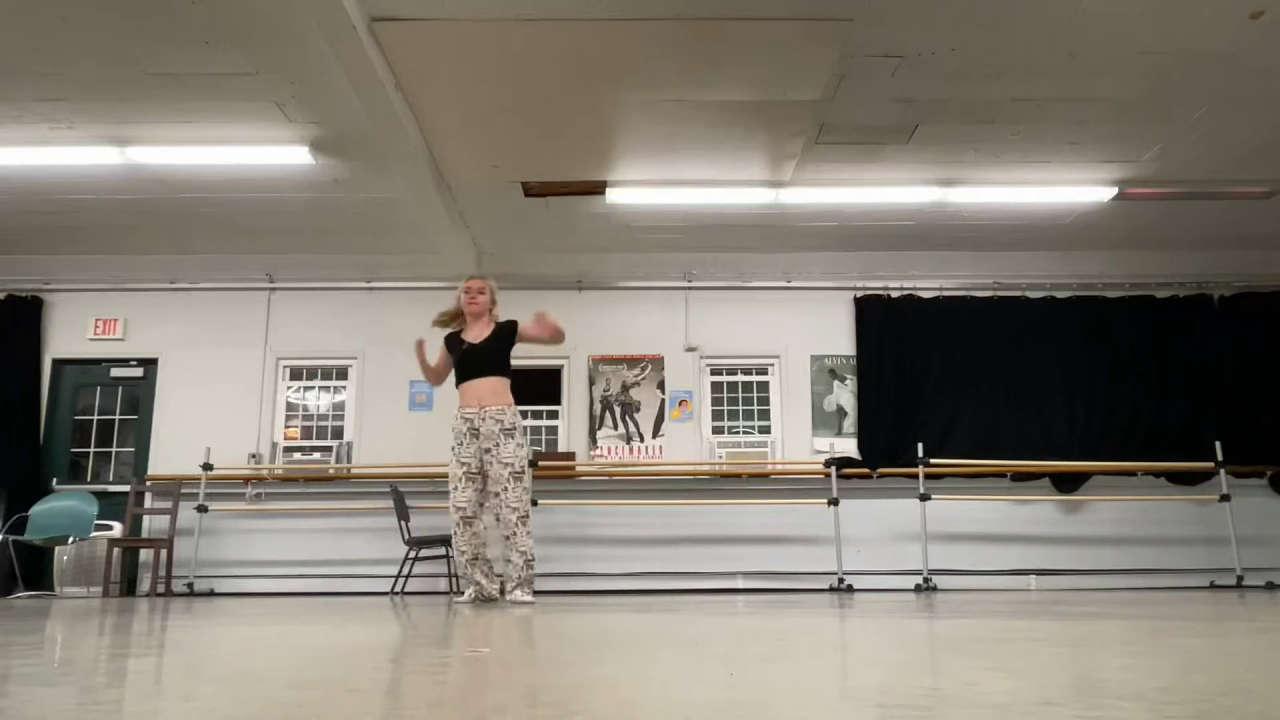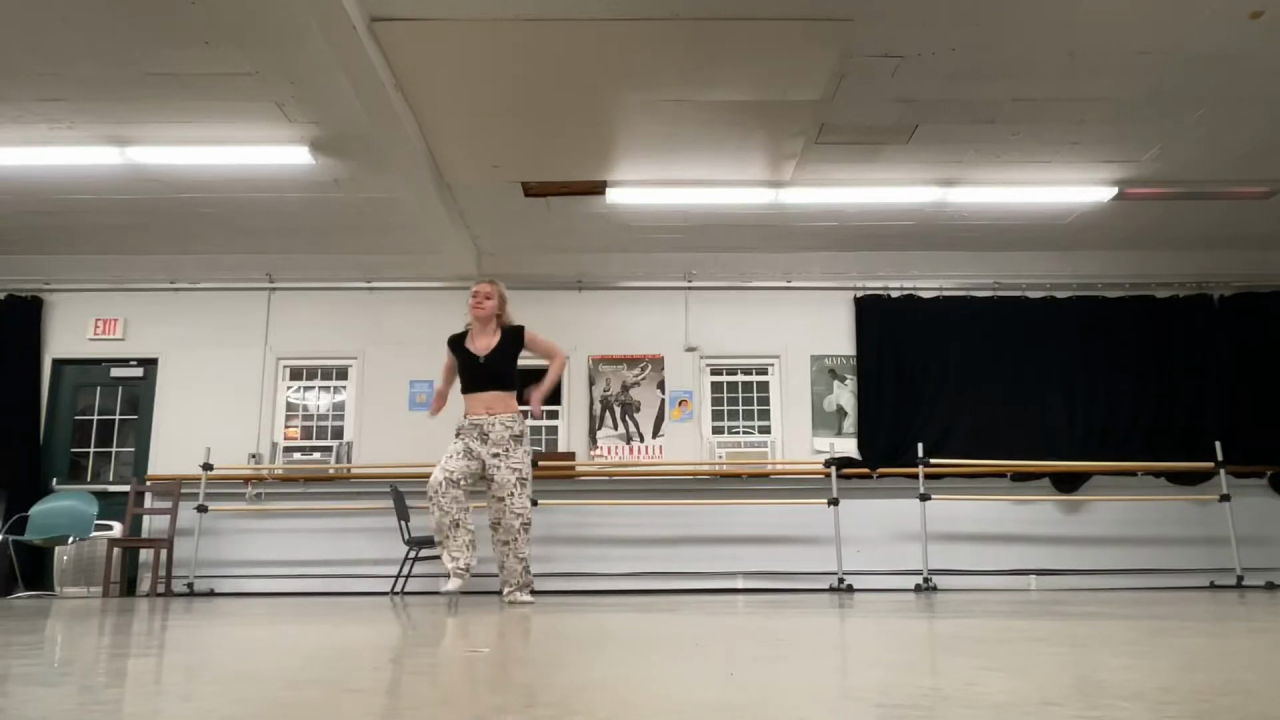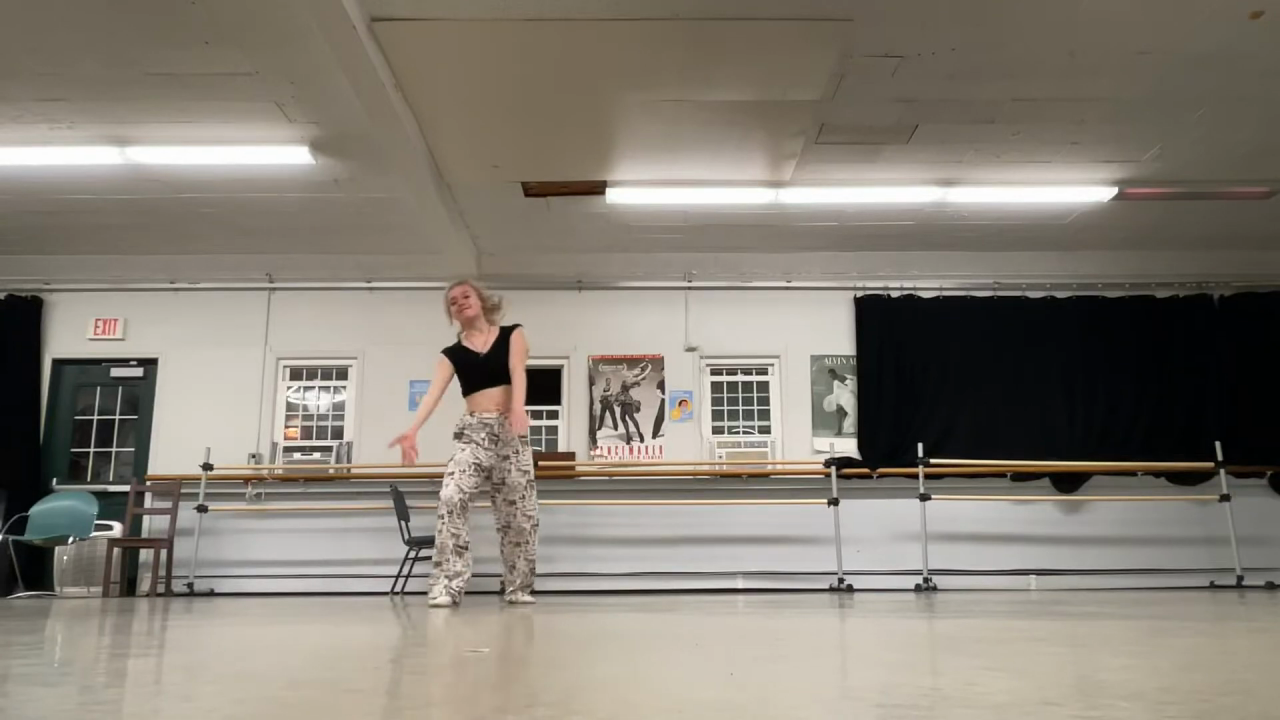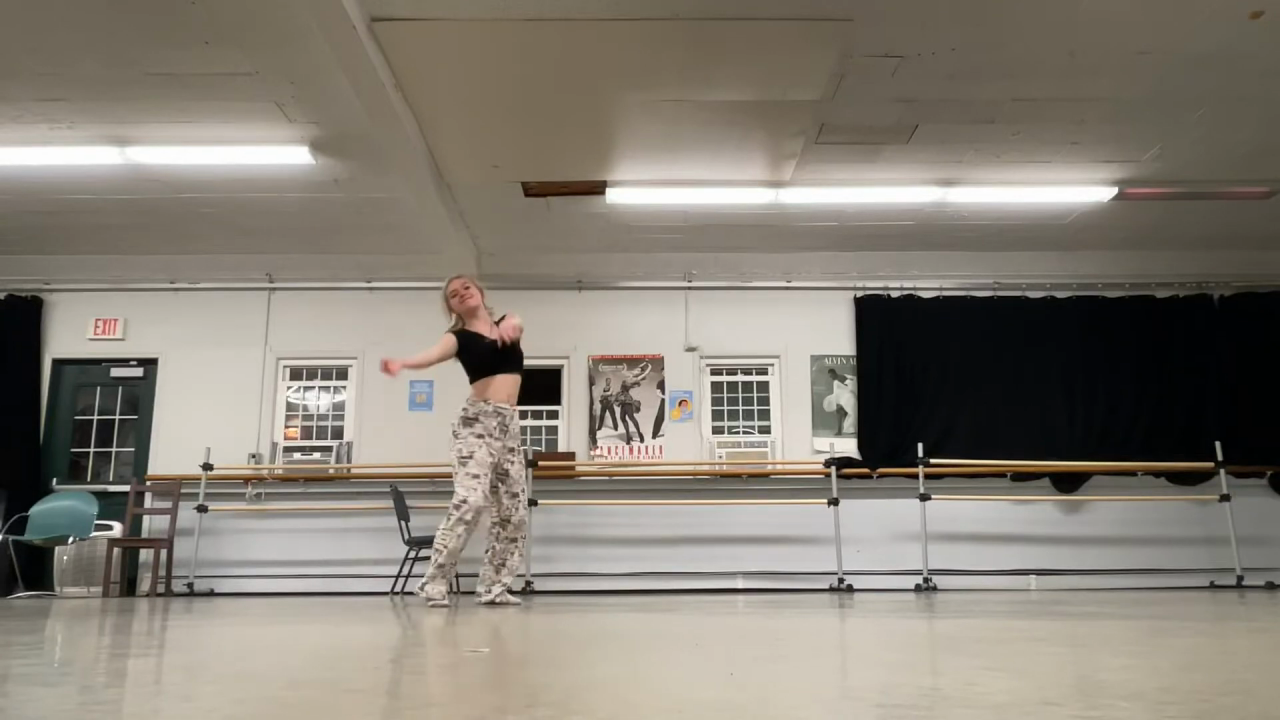
dt=0.2s
person 1, frame 1
left shoulder: (507, 330)
right shoulder: (452, 338)
left elbow: (556, 337)
right elbow: (436, 379)
left wrist: (548, 325)
right wrist: (422, 358)
left hip: (502, 424)
right hip: (465, 426)
left knee: (512, 508)
right knee: (465, 512)
left ankle: (518, 585)
right ankle: (480, 584)
person 1, frame 2
left shoulder: (513, 334)
right shoulder: (457, 342)
left elbow: (558, 356)
left wrist: (540, 390)
right wrist: (440, 395)
left hip: (510, 434)
right hip: (470, 432)
left knee: (510, 515)
right knee: (440, 485)
left ankle: (516, 586)
right ankle: (459, 569)
person 1, frame 3
left shoulder: (513, 334)
right shoulder: (452, 354)
left elbow: (518, 375)
right elbow: (434, 393)
left wrist: (519, 411)
right wrist: (413, 430)
left hip: (512, 435)
right hip: (473, 434)
left knee: (521, 515)
right knee: (452, 500)
left ankle: (518, 587)
right ankle: (446, 587)
person 1, frame 4
left shoulder: (504, 325)
right shoulder: (458, 336)
left elbow: (515, 330)
right elbow: (430, 357)
left wrist: (510, 328)
right wrist: (402, 364)
left hip: (509, 425)
right hip: (476, 421)
left knee: (512, 511)
right knee: (469, 502)
left ankle: (493, 587)
right ankle: (433, 584)
